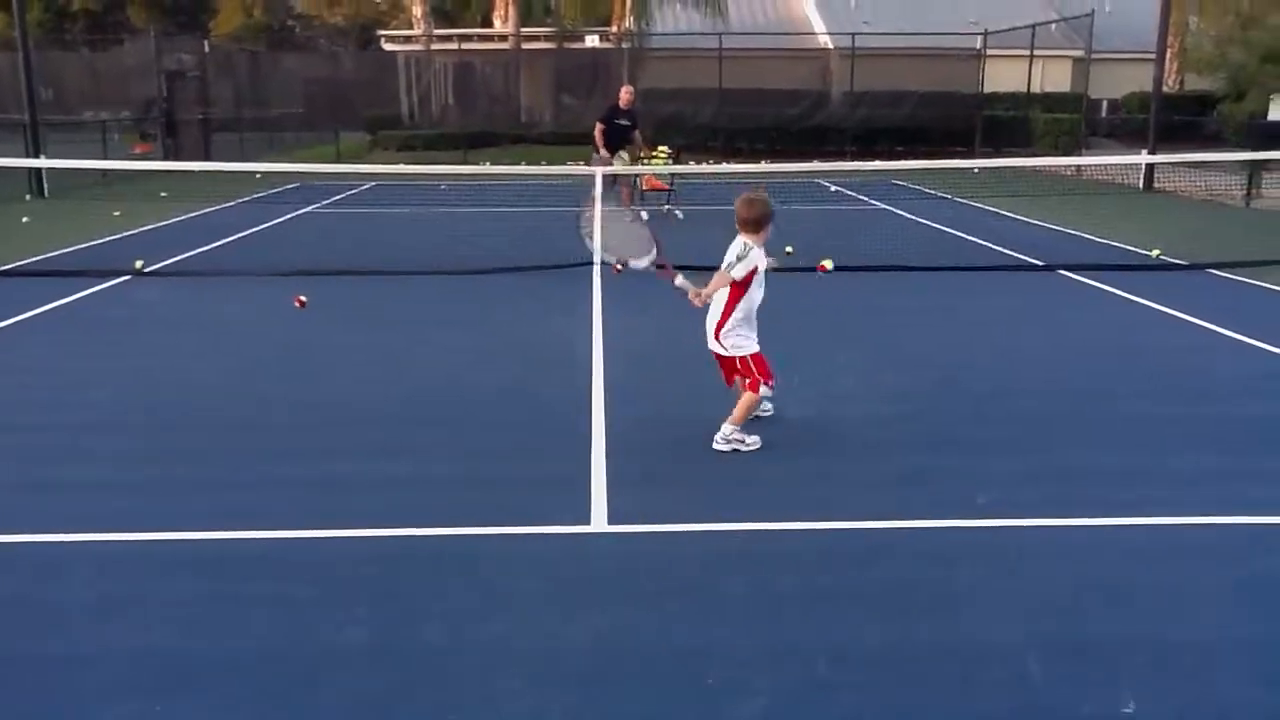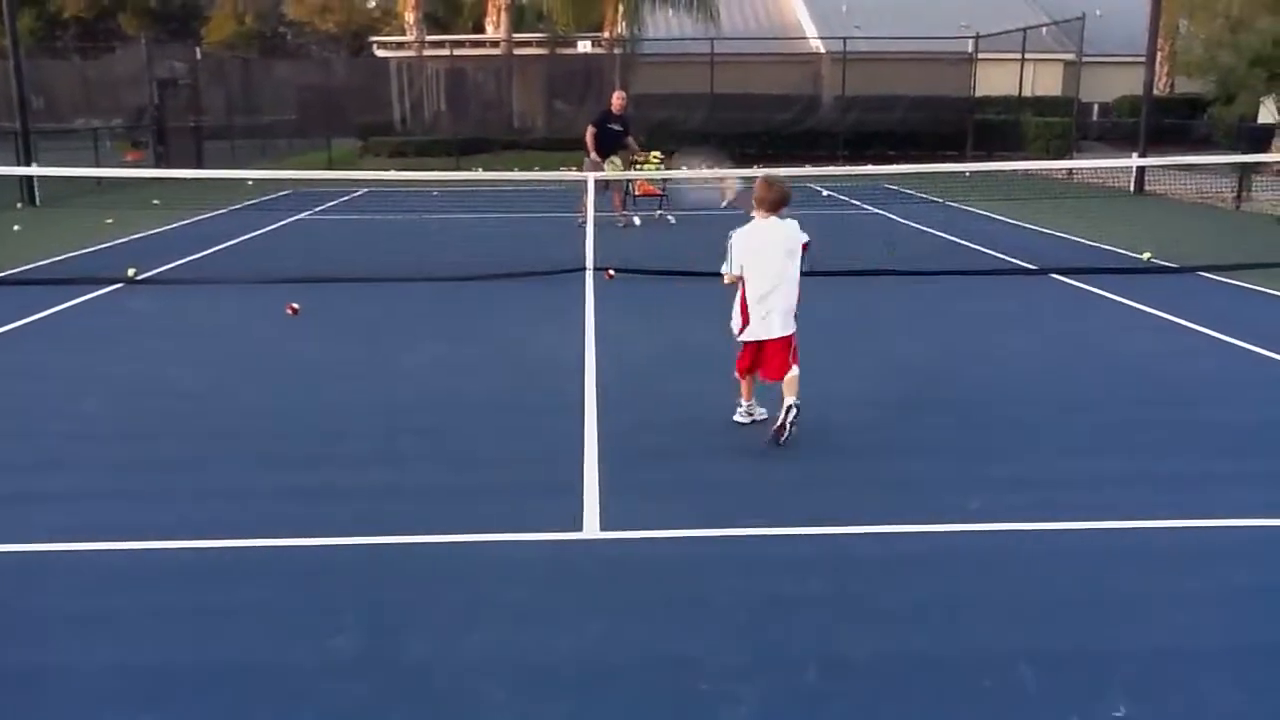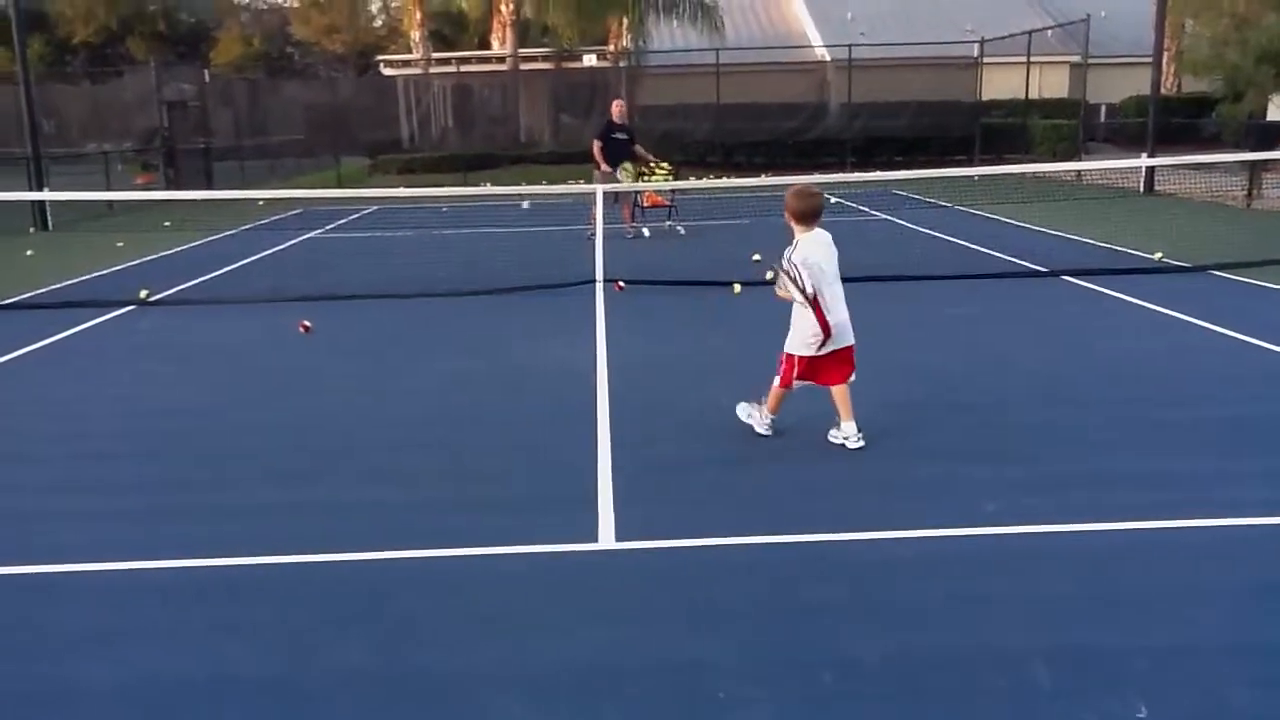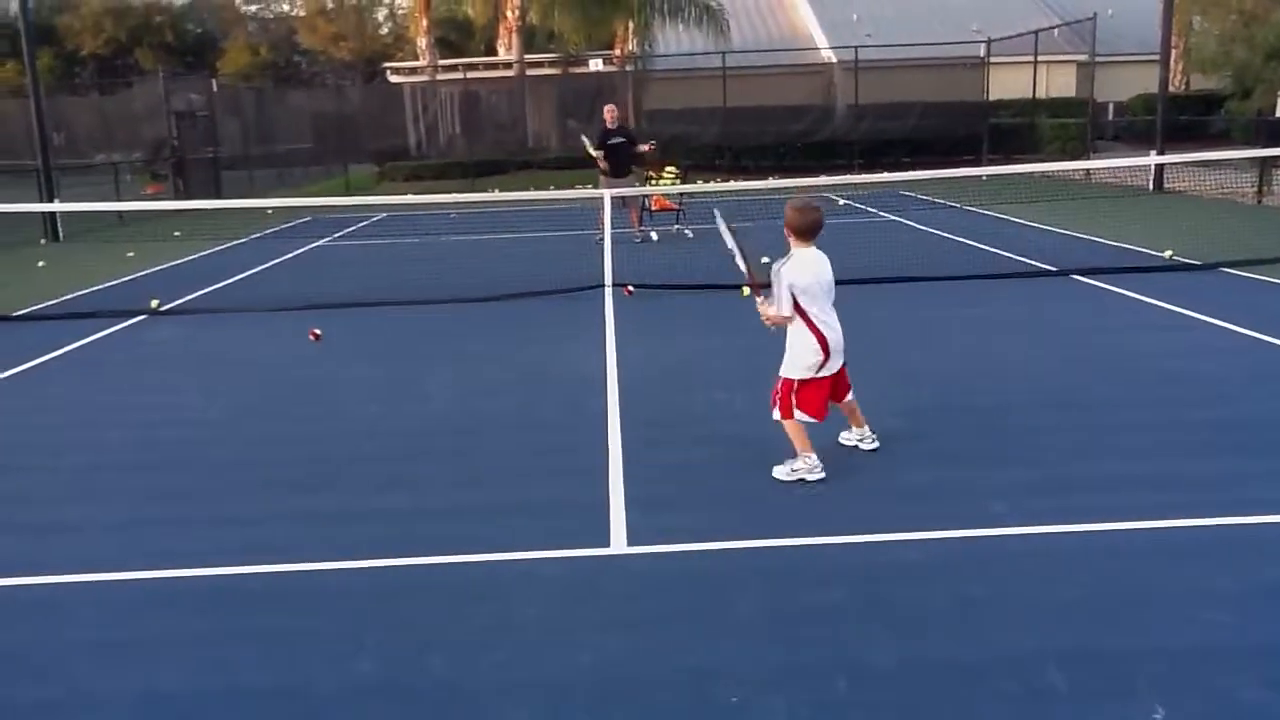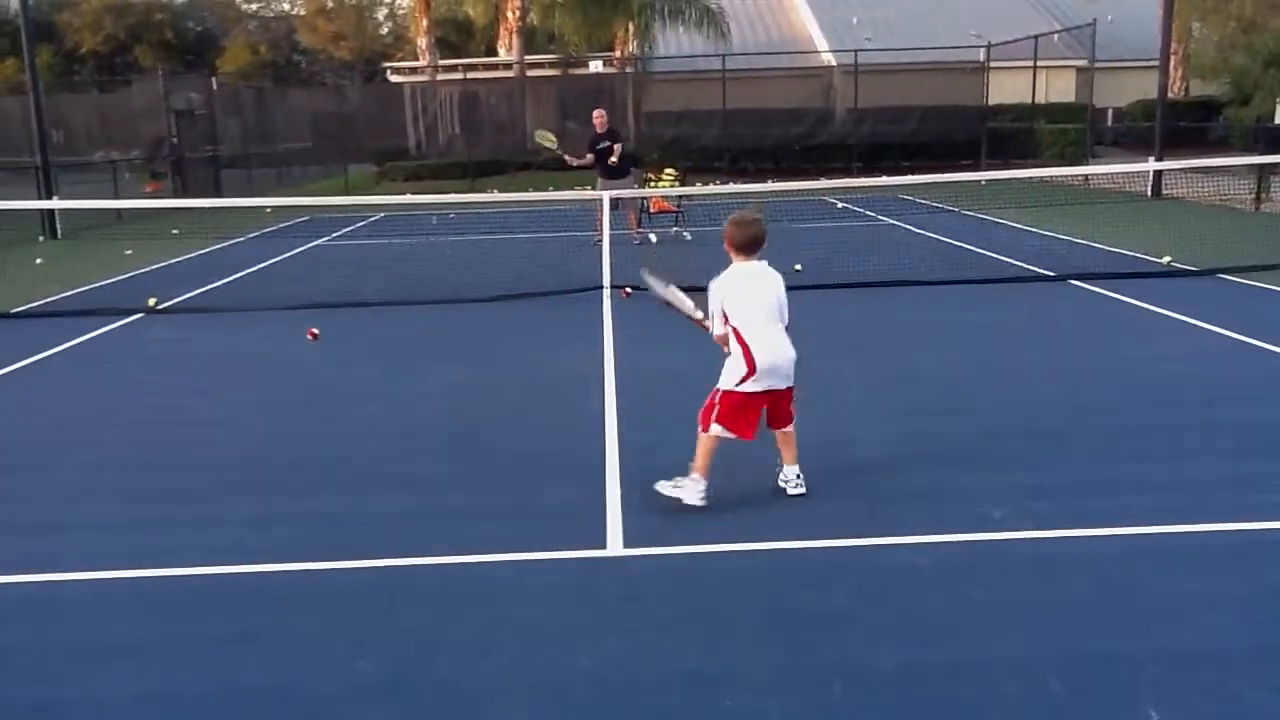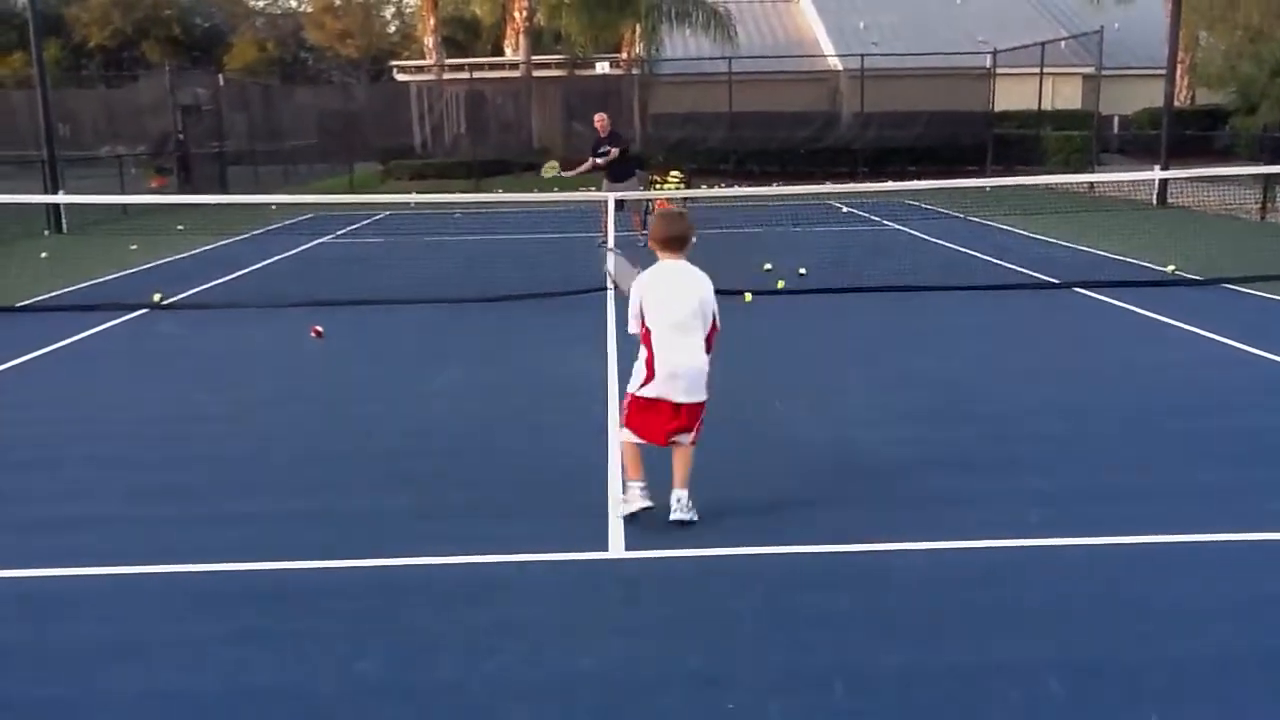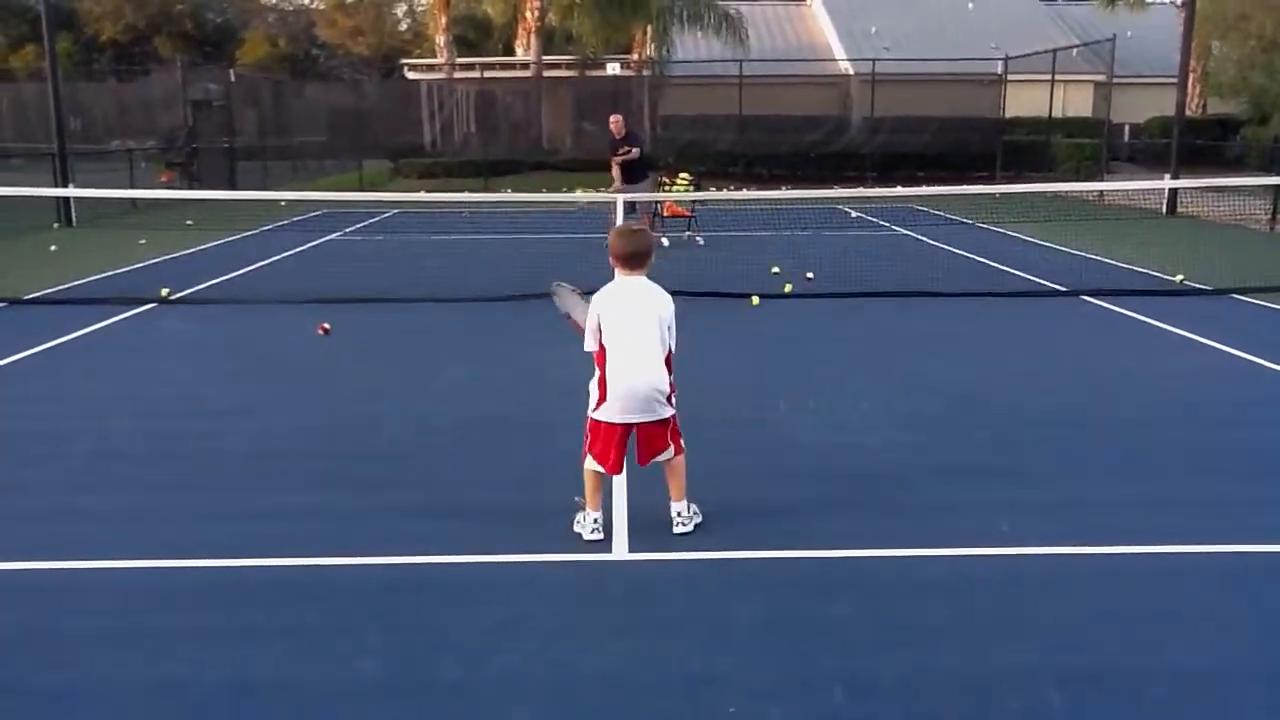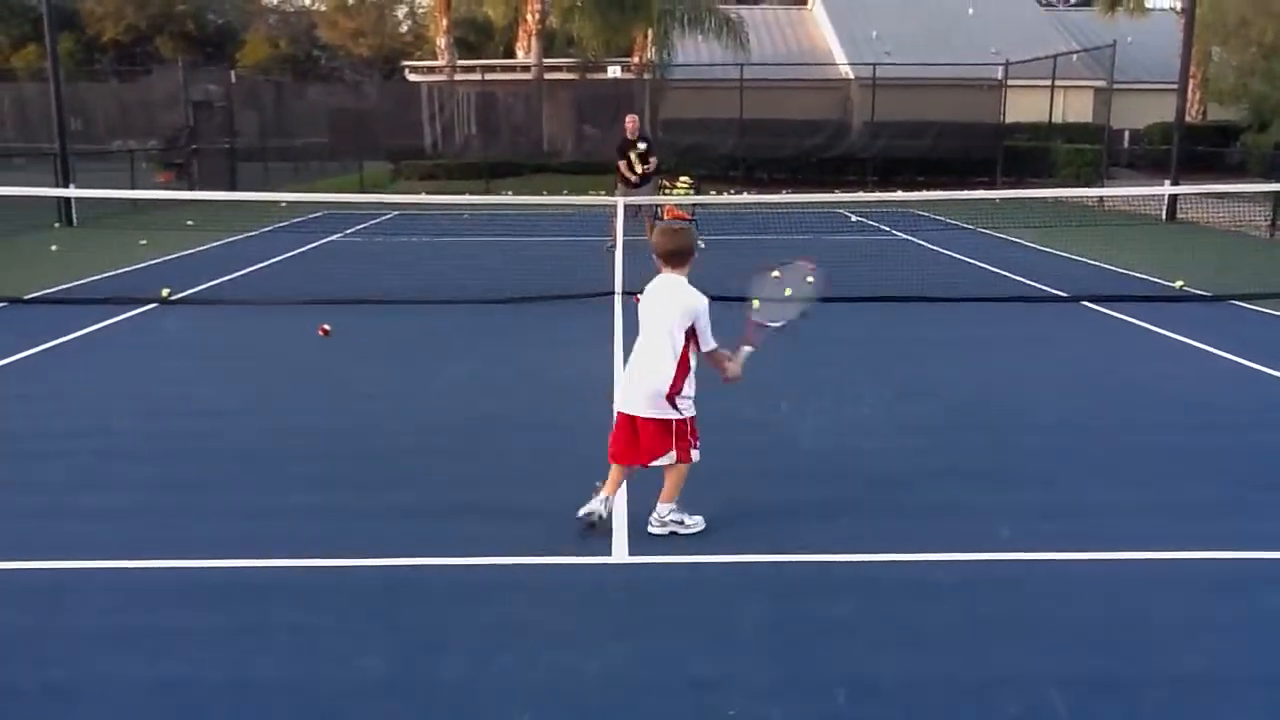
dt=0.4s
person 1, frame 1
left shoulder: (744, 245)
right shoulder: (748, 253)
right elbow: (726, 274)
right wrist: (707, 292)
left hip: (724, 328)
right hip: (732, 333)
left knee: (744, 372)
right knee: (761, 383)
left ankle: (747, 406)
right ankle: (728, 434)
person 1, frame 2
left shoulder: (740, 237)
right shoulder: (791, 230)
left elbow: (731, 278)
right elbow: (803, 244)
left hip: (749, 316)
right hip: (782, 315)
left knee: (749, 362)
right knee: (788, 366)
left ankle: (747, 407)
right ankle: (789, 404)
person 1, frame 3
left shoulder: (794, 256)
right shoulder: (825, 238)
left elbow: (805, 296)
left wrist: (784, 293)
left hip: (810, 328)
right hip: (839, 322)
left knee: (787, 374)
right knee: (838, 376)
left ankle: (765, 417)
right ankle: (849, 430)
person 1, frame 4
left shoulder: (784, 269)
right shoulder: (822, 260)
left elbow: (782, 317)
left wrist: (766, 311)
right wrist: (777, 310)
left hip: (808, 349)
right hip: (833, 340)
left knee: (784, 403)
right knee: (838, 392)
left ankle: (808, 461)
right ankle: (863, 433)
person 1, frame 5
left shoulder: (721, 284)
right shoulder: (775, 278)
left elbow: (721, 337)
right elbow: (781, 322)
left hip: (748, 364)
right hip: (783, 359)
left knee: (711, 421)
right knee: (782, 420)
left ankle: (695, 484)
right ankle: (792, 475)
person 1, frame 6
left shoulder: (643, 282)
right shoulder: (703, 282)
left elbow: (639, 330)
right elbow: (710, 333)
left hip: (655, 370)
right hip: (693, 371)
left knee: (631, 427)
right knee: (684, 436)
left ankle: (635, 491)
right ankle: (681, 499)
person 1, frame 7
left shoulder: (600, 299)
right shoulder: (663, 299)
left elbow: (596, 351)
right elbow: (669, 349)
left hip: (613, 391)
right hip: (654, 388)
left knee: (596, 453)
right knee: (672, 448)
left ankle: (592, 519)
right ankle: (681, 511)
person 1, frame 8
left shoulder: (650, 291)
right shoulder: (695, 300)
right elbow: (707, 349)
left wrist: (720, 357)
right wrist: (728, 366)
left hip: (633, 384)
right hip: (667, 389)
left knee: (627, 449)
right knee: (683, 451)
left ankle: (603, 500)
right ankle: (665, 514)
